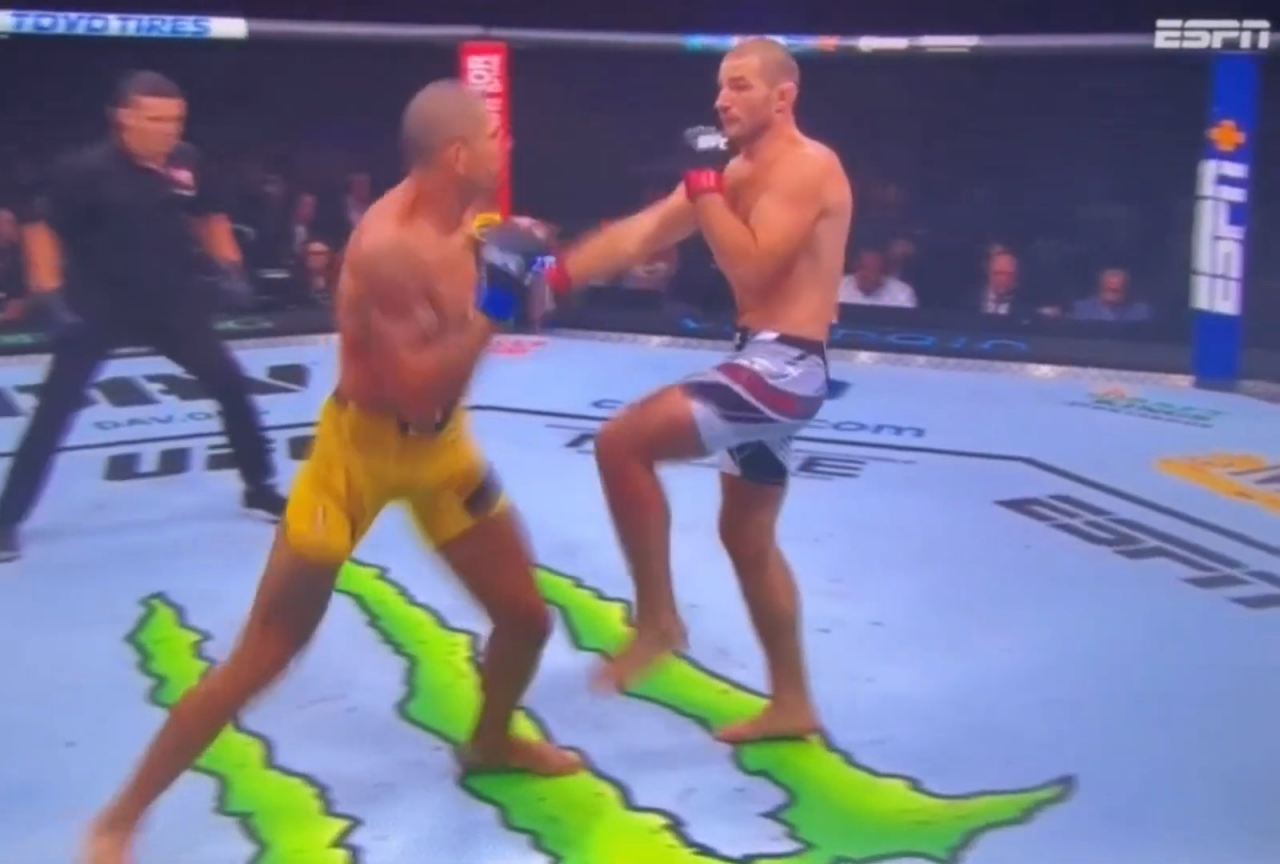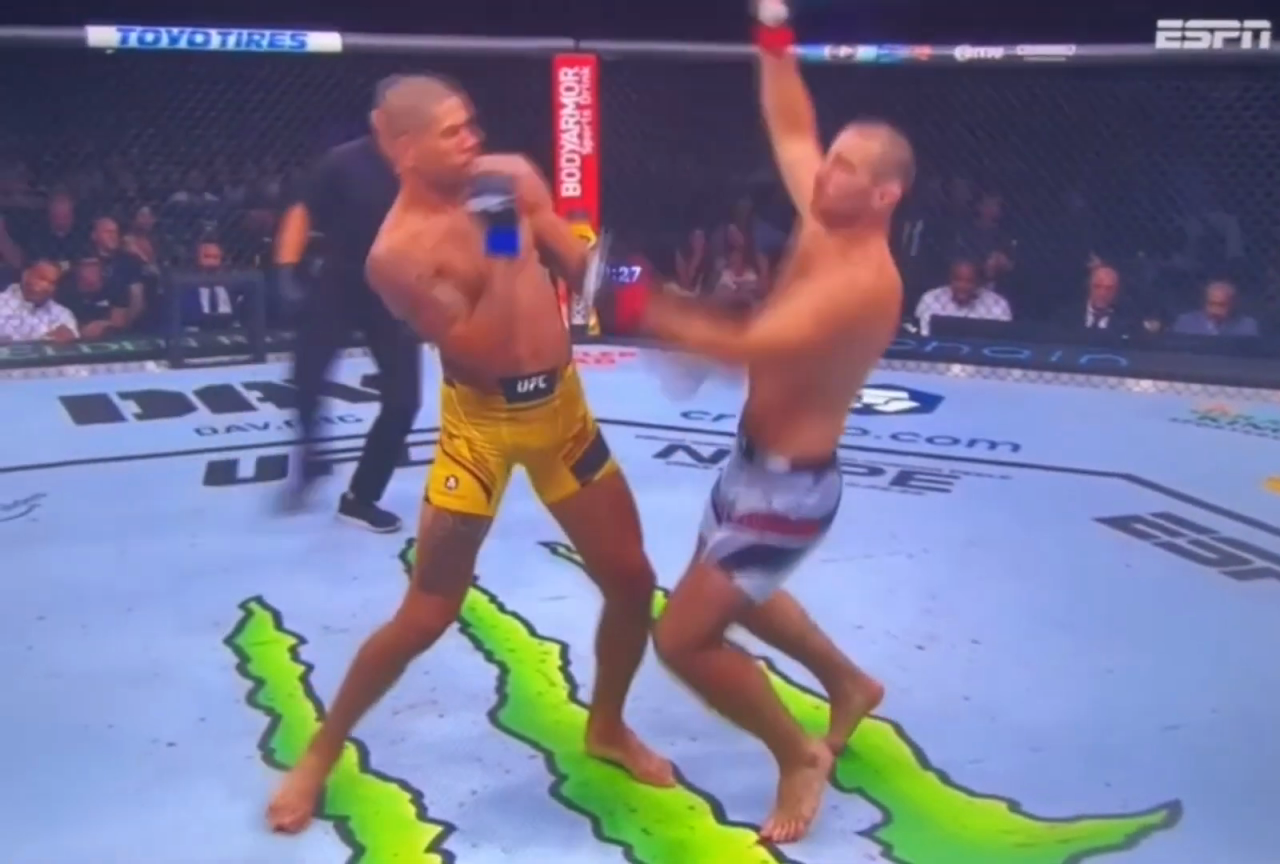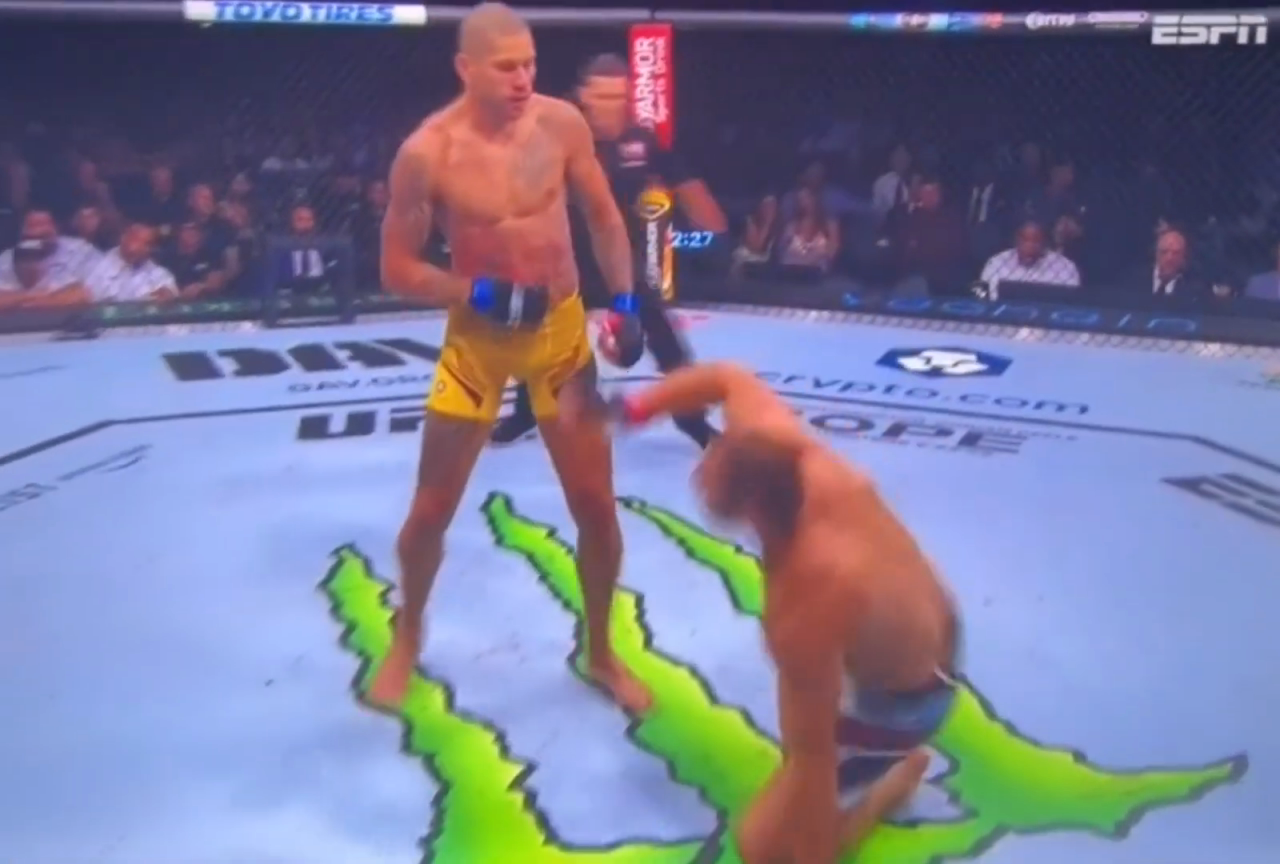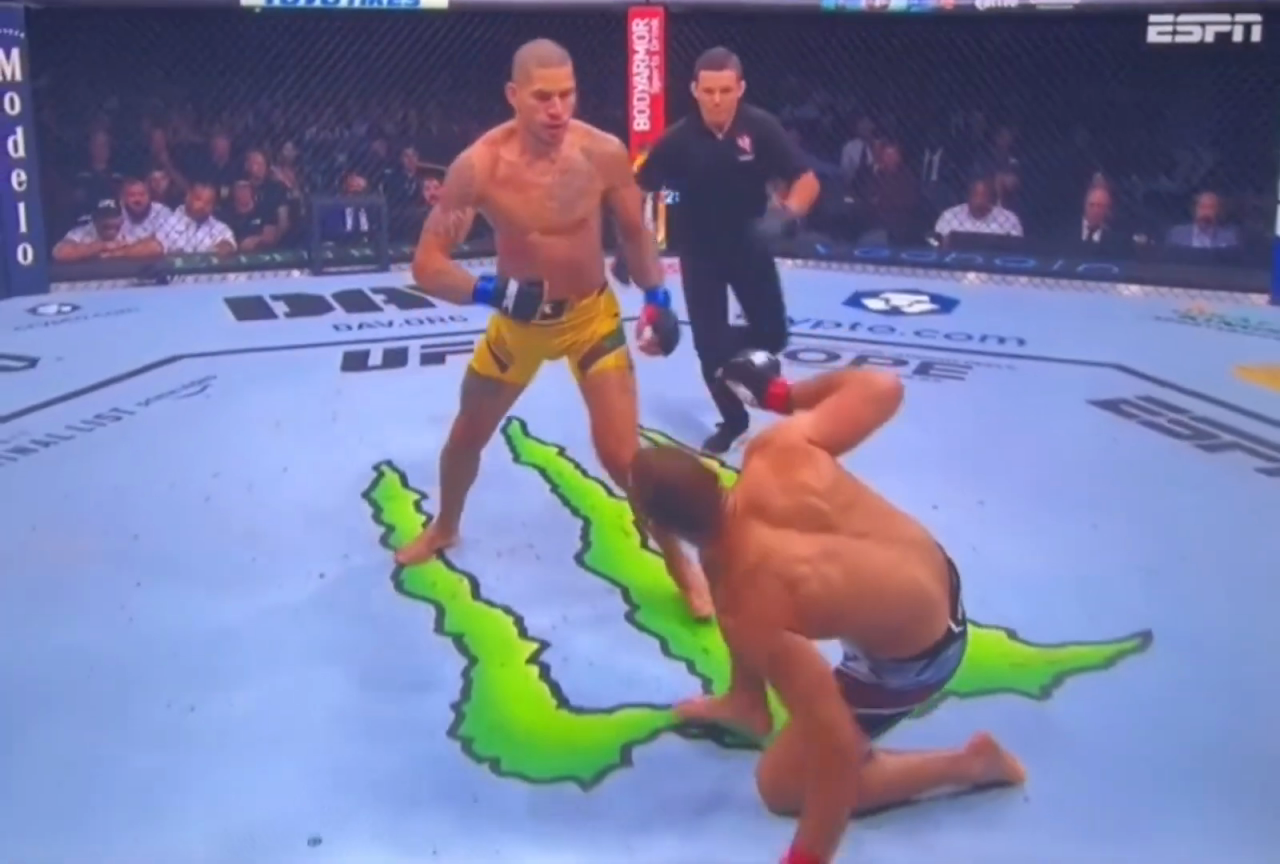
dt=1s
person 1, frame 1
left shoulder: (440, 217)
right shoulder: (391, 243)
right elbow: (415, 389)
right wrist: (491, 305)
left hip: (442, 445)
right hip: (363, 445)
left knee: (527, 616)
right knee: (260, 657)
left ankle: (493, 740)
person 1, frame 2
left shoulder: (512, 177)
right shoulder: (397, 252)
left elbow: (577, 266)
right elbow: (485, 351)
right wrist: (500, 247)
left hip: (561, 406)
right hip: (482, 423)
left knee: (632, 580)
right knee: (426, 617)
left ankle: (606, 727)
right ankle: (322, 752)
person 1, frame 3
left shoulder: (561, 124)
right shoulder: (426, 153)
left elbow: (604, 219)
right elbow: (397, 270)
left wrist: (624, 303)
right wrist: (481, 294)
left hip: (561, 330)
right hip: (478, 336)
left knee: (595, 507)
right knee: (430, 513)
left ankle: (601, 654)
right ankle: (407, 638)
person 1, frame 4
left shoulder: (605, 154)
right shoulder: (477, 166)
left elbow: (635, 234)
right elbow: (427, 264)
left wrist: (657, 298)
right wrist: (489, 290)
left hip: (591, 315)
right hip: (517, 316)
left knee: (624, 457)
right knee: (465, 438)
left ankle: (679, 564)
right ankle: (445, 526)
person 2, frame 1
left shoulder: (808, 167)
right shoulder: (728, 172)
left elbow: (750, 267)
right elbow: (636, 237)
left wrist: (705, 185)
right wrist: (561, 270)
left hip: (784, 366)
right hip: (759, 364)
left knee: (620, 441)
right knee: (746, 535)
left ankle: (656, 616)
right ankle: (791, 703)
person 2, frame 2
left shoulder: (865, 280)
right shoulder: (823, 224)
left elbow: (747, 351)
right elbow: (789, 127)
left wrist: (646, 313)
left hip: (790, 486)
right hip: (751, 462)
left knee: (682, 639)
right knee: (735, 596)
left ankle: (799, 758)
right ankle: (849, 684)
person 2, frame 3
left shoulder: (801, 613)
right shoulder: (800, 458)
left elbow: (811, 758)
right elbow: (733, 380)
right wrist: (630, 410)
left hip: (902, 704)
left ankle: (898, 770)
person 2, frame 4
left shoulder: (750, 612)
right shoulder: (777, 452)
left elbow: (838, 747)
right elbow: (884, 387)
right wrist: (786, 394)
left hip: (912, 659)
right hip: (936, 575)
left knee: (782, 785)
right knee: (716, 553)
left ankle: (969, 762)
right ankle: (746, 702)
person 3, frame 1
left shoulder: (187, 162)
right shoulder: (87, 169)
left elbow: (211, 218)
right elbow: (40, 228)
left wrist: (231, 270)
right wrist: (53, 298)
left hip: (168, 299)
right hip: (99, 303)
left knee: (235, 389)
right knee: (55, 412)
left ankle: (259, 489)
person 3, frame 2
right shoulder: (343, 162)
right elbow: (303, 212)
right wrist: (286, 269)
right hip: (337, 287)
left knee: (403, 398)
right knee: (306, 378)
left ankle: (360, 498)
right ankle: (311, 463)
person 3, frame 3
left shoulder: (644, 141)
left elbow: (686, 186)
left wrist: (717, 234)
right hip: (573, 265)
left knee: (668, 348)
left ankle: (692, 421)
right ankle: (524, 413)
person 3, frame 4
left shoulder: (762, 128)
right shoulder: (678, 139)
left elbow: (807, 182)
right elbow: (642, 189)
left wrist: (783, 217)
left hip: (751, 248)
right hip: (699, 251)
left knee: (772, 334)
right knee: (708, 340)
left ankle: (727, 348)
right ankle: (732, 418)
